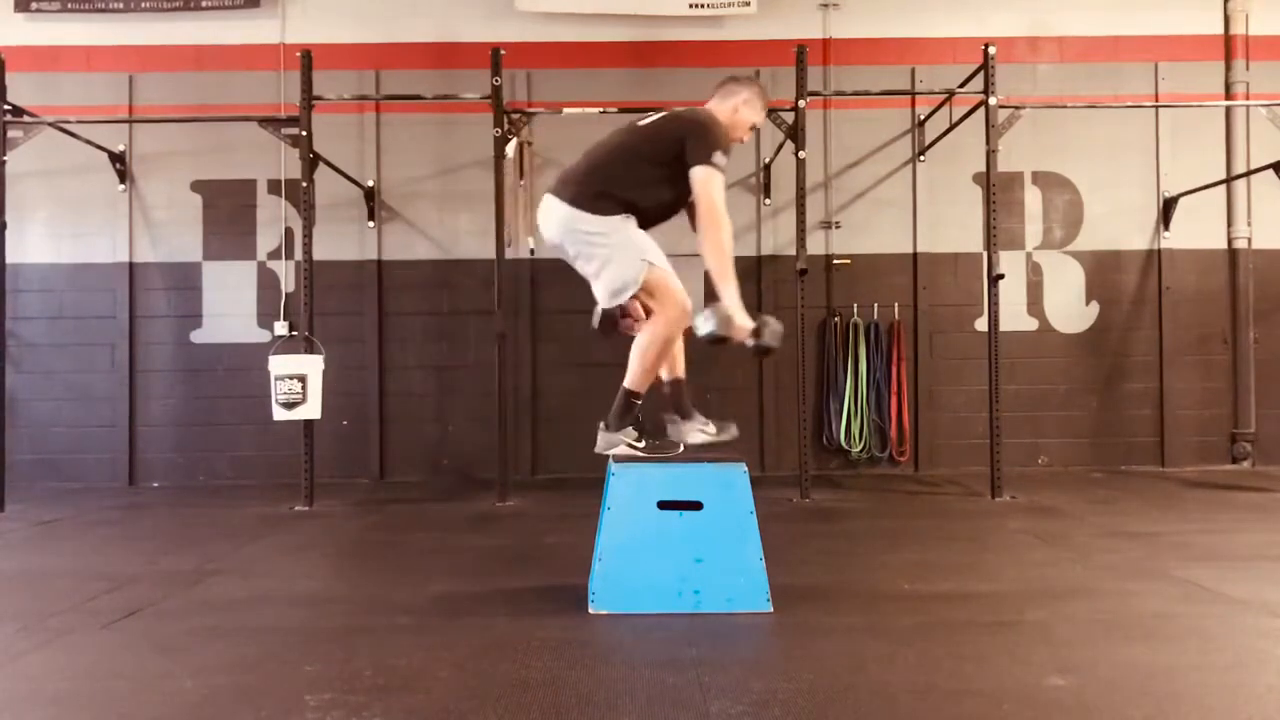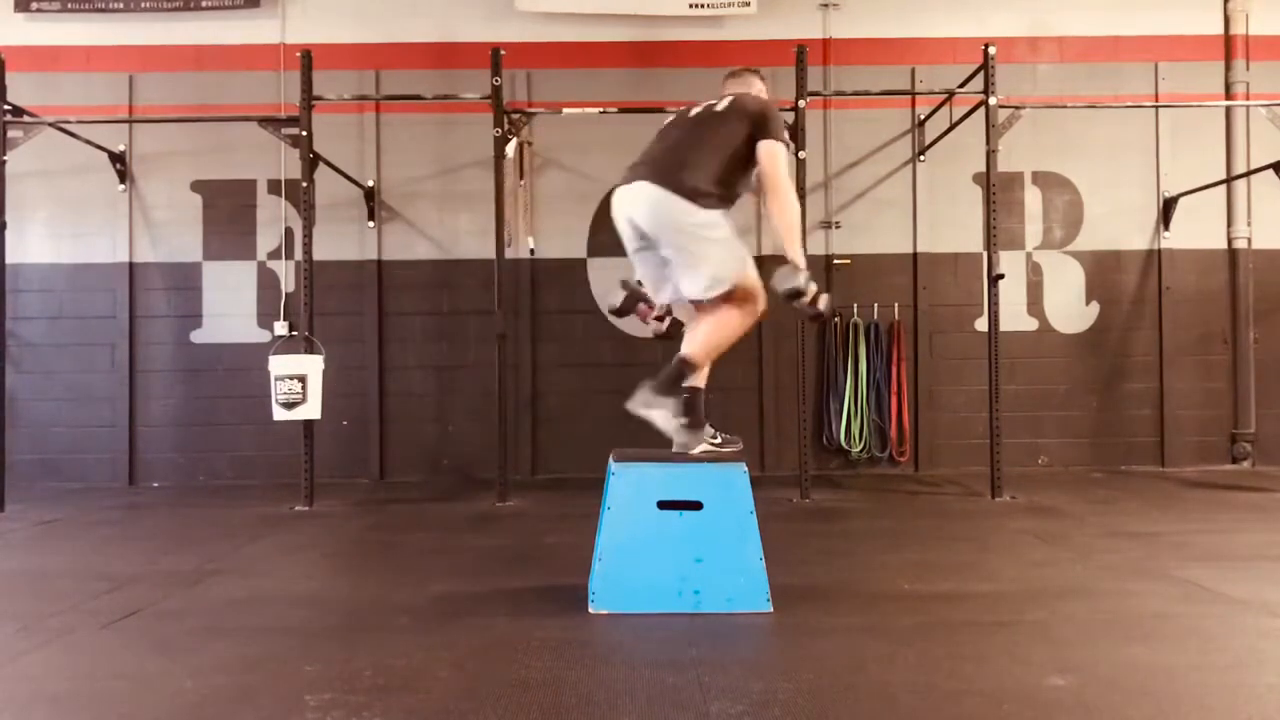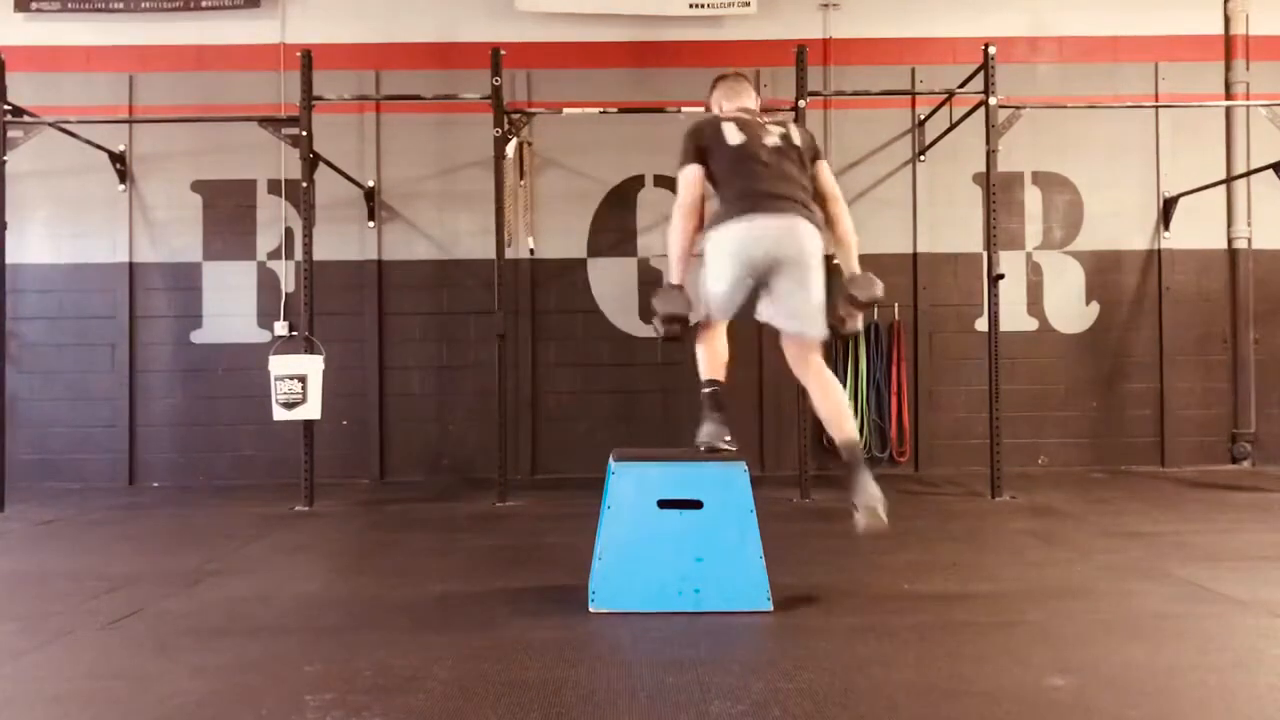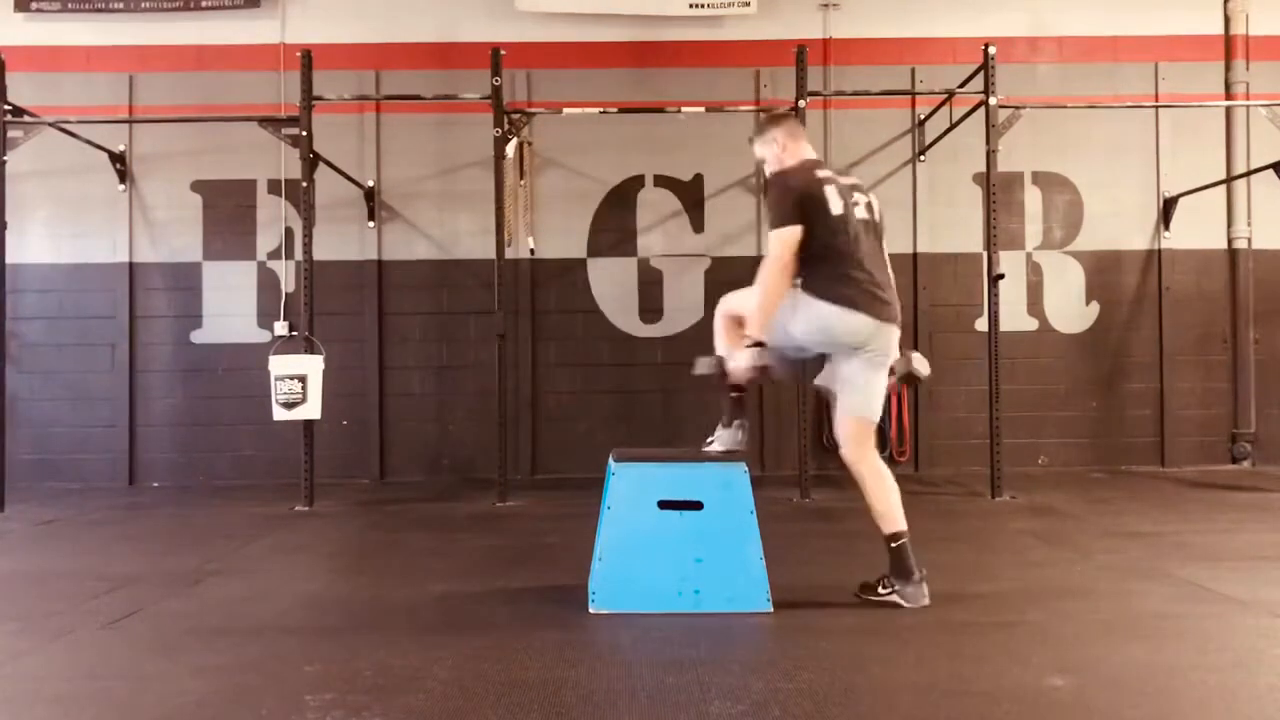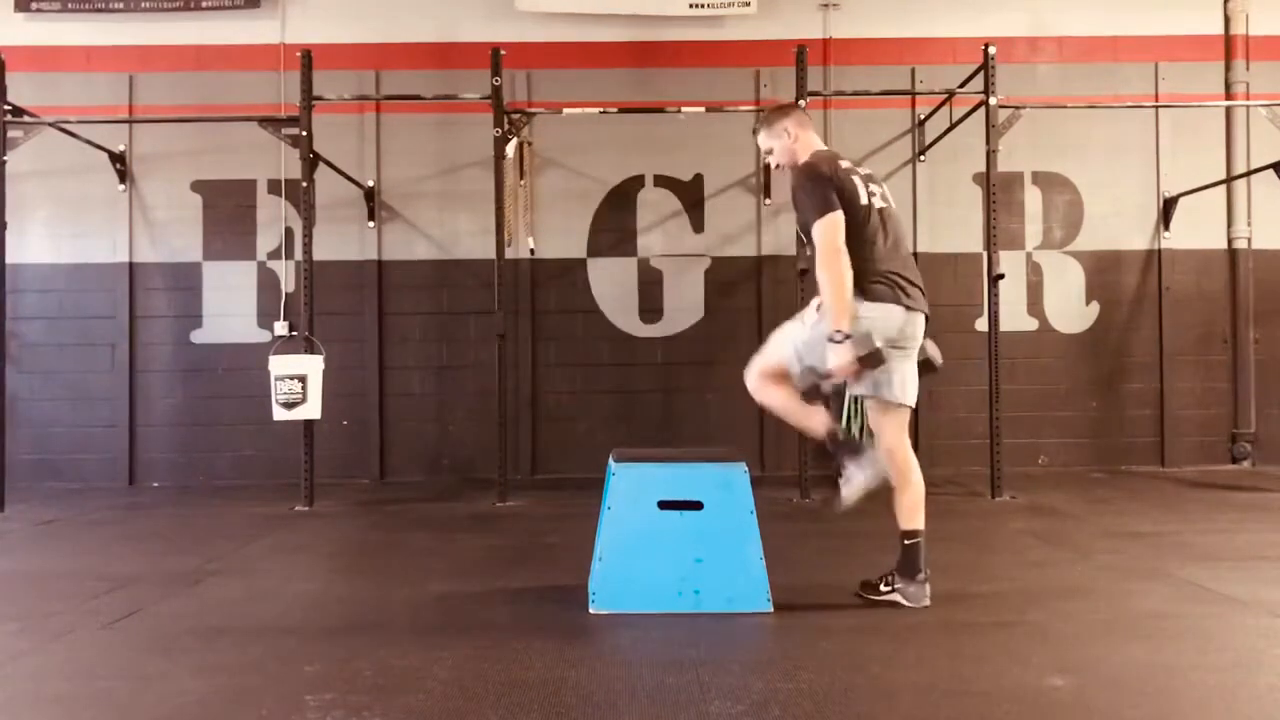
dt=0.3s
person 1, frame 1
left shoulder: (677, 127)
right shoulder: (708, 130)
right elbow: (712, 220)
left wrist: (623, 288)
right wrist: (732, 303)
left hip: (564, 209)
right hip: (587, 213)
left knee: (660, 305)
right knee: (673, 307)
left ankle: (684, 417)
right ankle: (618, 427)
person 1, frame 2
left shoulder: (692, 116)
right shoulder: (761, 110)
right elbow: (777, 189)
left wrist: (646, 279)
right wrist: (798, 266)
left hip: (630, 198)
right hip: (678, 203)
left knee: (711, 310)
right knee: (748, 300)
left ankle: (692, 424)
right ankle: (661, 390)
person 1, frame 3
left shoulder: (704, 130)
right shoulder: (793, 129)
left elbow: (687, 207)
right elbow: (835, 202)
left wrist: (674, 283)
right wrist: (854, 271)
left hip: (744, 231)
right hip: (799, 232)
left knee: (710, 321)
right knee: (809, 365)
left ankle: (714, 418)
right ankle: (860, 480)
person 1, frame 4
left shoulder: (788, 183)
right shoulder: (858, 190)
left elbow: (779, 266)
left wrist: (751, 345)
right wrist: (895, 350)
left hip: (828, 309)
right hip: (879, 323)
left knee: (729, 309)
right knee: (860, 453)
left ankle: (733, 424)
right ankle: (907, 575)
person 1, frame 5
left shoulder: (811, 177)
right shoulder: (856, 175)
left elbow: (833, 258)
left wrist: (840, 337)
left hip: (860, 306)
right hip: (905, 310)
left knee: (761, 376)
right knee: (894, 440)
left ankle: (852, 453)
right ankle: (911, 574)
